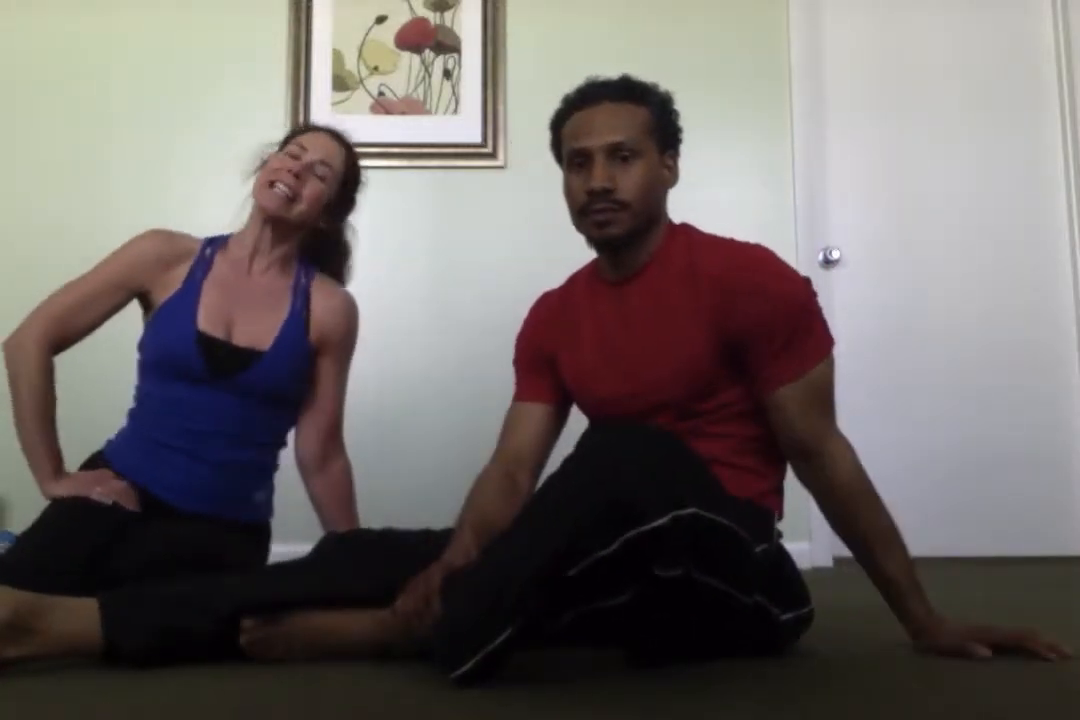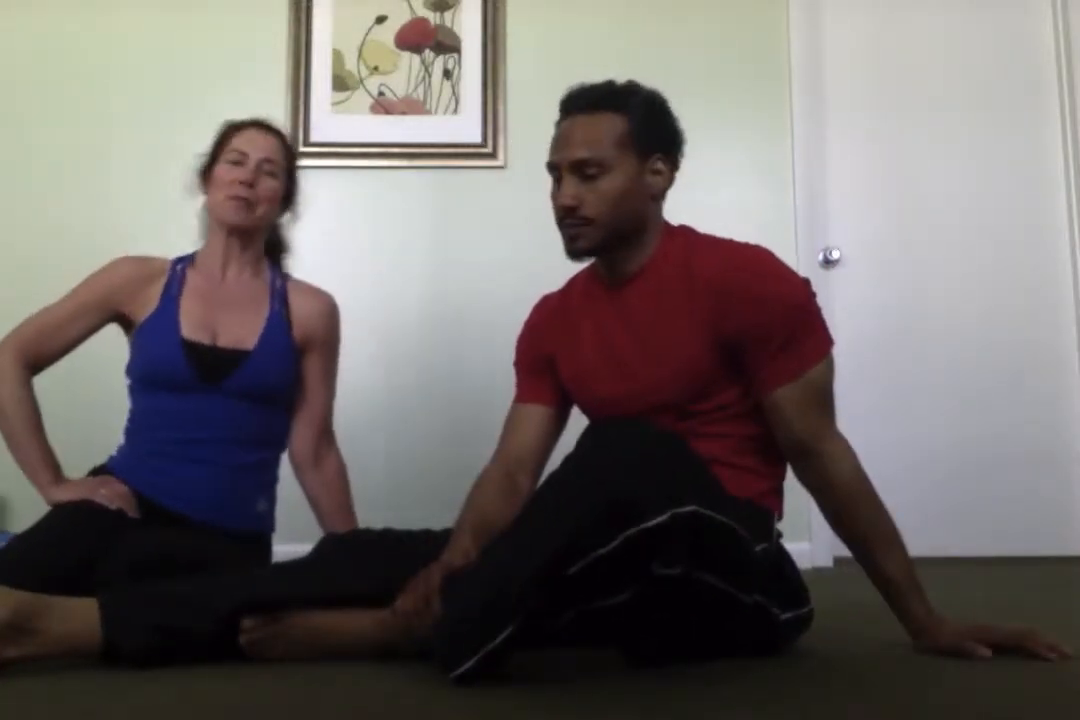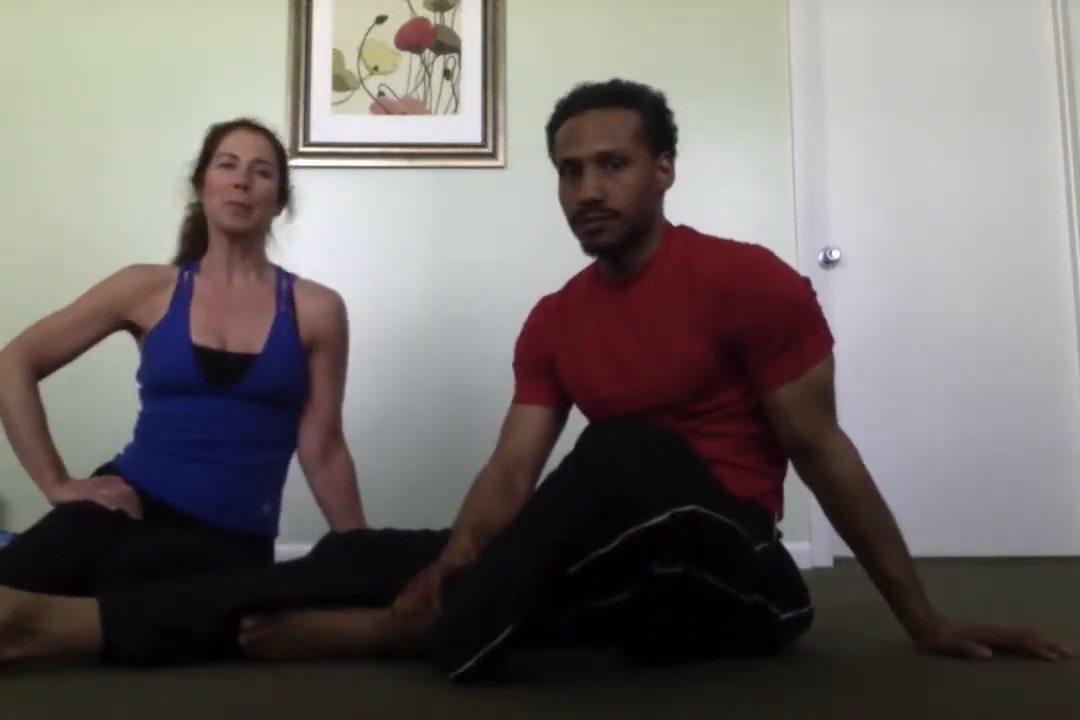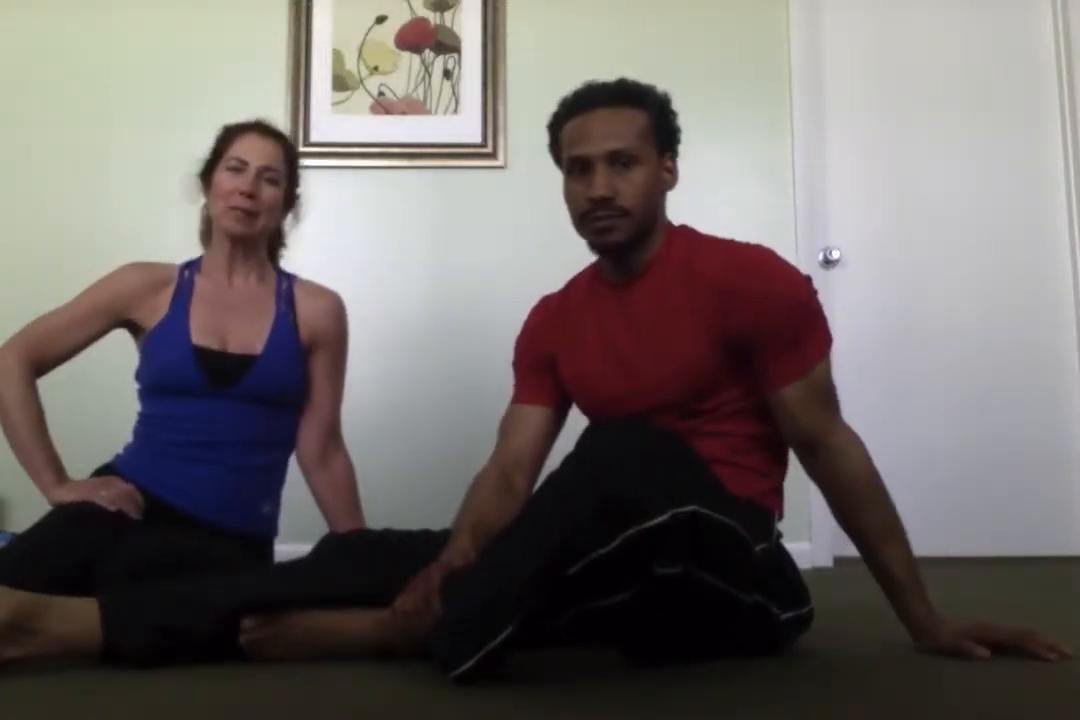
dt=0.4s
person 1, frame 1
left shoulder: (748, 280)
right shoulder: (553, 319)
left elbow: (820, 453)
right elbow: (511, 474)
left wrist: (924, 623)
right wrist: (452, 564)
left hip: (735, 572)
right hip: (617, 570)
left knee: (630, 451)
right knee: (375, 553)
left ankle: (411, 635)
person 1, frame 2
left shoulder: (746, 281)
right shoulder: (554, 321)
left elbow: (819, 453)
right elbow: (512, 476)
left wrist: (925, 622)
right wrist: (449, 567)
left hip: (735, 572)
right hip: (617, 573)
left knee: (630, 447)
right knee: (375, 552)
left ankle: (409, 636)
person 1, frame 3
left shoulder: (748, 281)
right shoulder: (554, 322)
left elbow: (821, 452)
right elbow: (510, 476)
left wrist: (923, 621)
right wrist: (449, 567)
left hip: (735, 572)
right hip: (618, 573)
left knee: (629, 445)
right knee: (374, 552)
left ankle: (414, 636)
person 1, frame 4
left shoulder: (750, 281)
right shoulder: (554, 322)
left elbow: (828, 447)
right elbow: (508, 476)
left wrist: (925, 621)
right wrist: (450, 567)
left hip: (735, 570)
right hip: (617, 573)
left knee: (630, 447)
right knee: (374, 552)
left ankle: (411, 637)
person 2, frame 1
left shoulder: (329, 308)
right shoulder: (166, 258)
left elbow: (321, 454)
right wrist: (53, 478)
left hip: (228, 528)
right hip: (123, 493)
person 2, frame 2
left shoulder: (309, 310)
right shoulder: (141, 280)
left elbow: (313, 452)
right wrist: (53, 484)
left hip: (229, 536)
right hip: (125, 504)
person 2, frame 3
left shoulder: (316, 309)
right shoulder: (147, 288)
left elbow: (323, 450)
right wrist: (58, 484)
left hip: (231, 536)
right hip: (132, 502)
left knee: (119, 573)
person 2, frame 4
left shoulder: (316, 310)
right shoulder: (148, 287)
left elbow: (321, 451)
right wrist: (57, 484)
left hip: (231, 536)
right hip: (132, 503)
